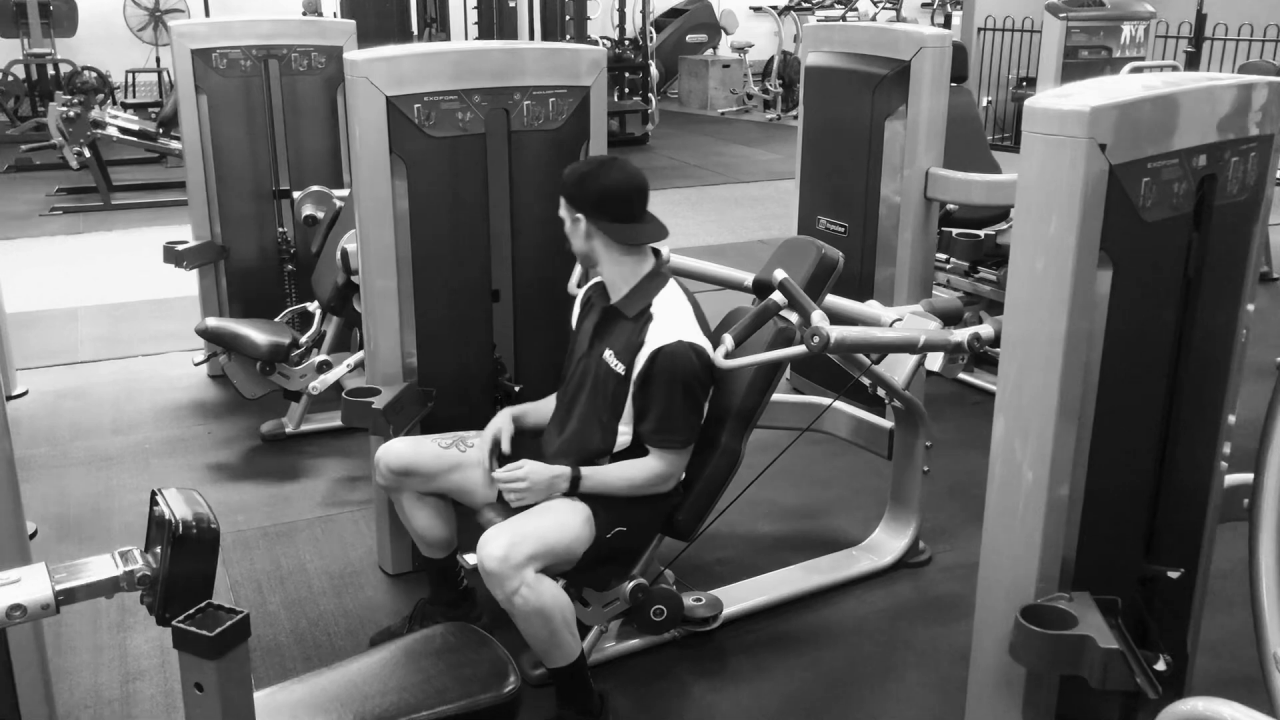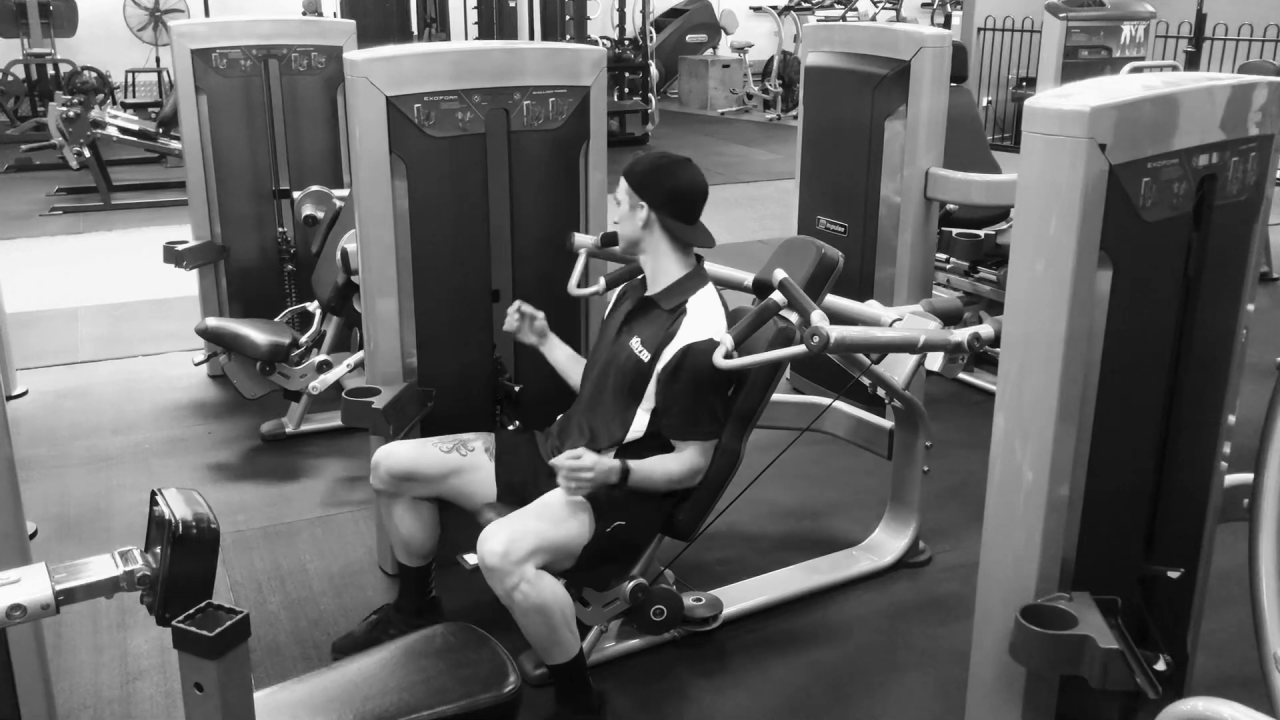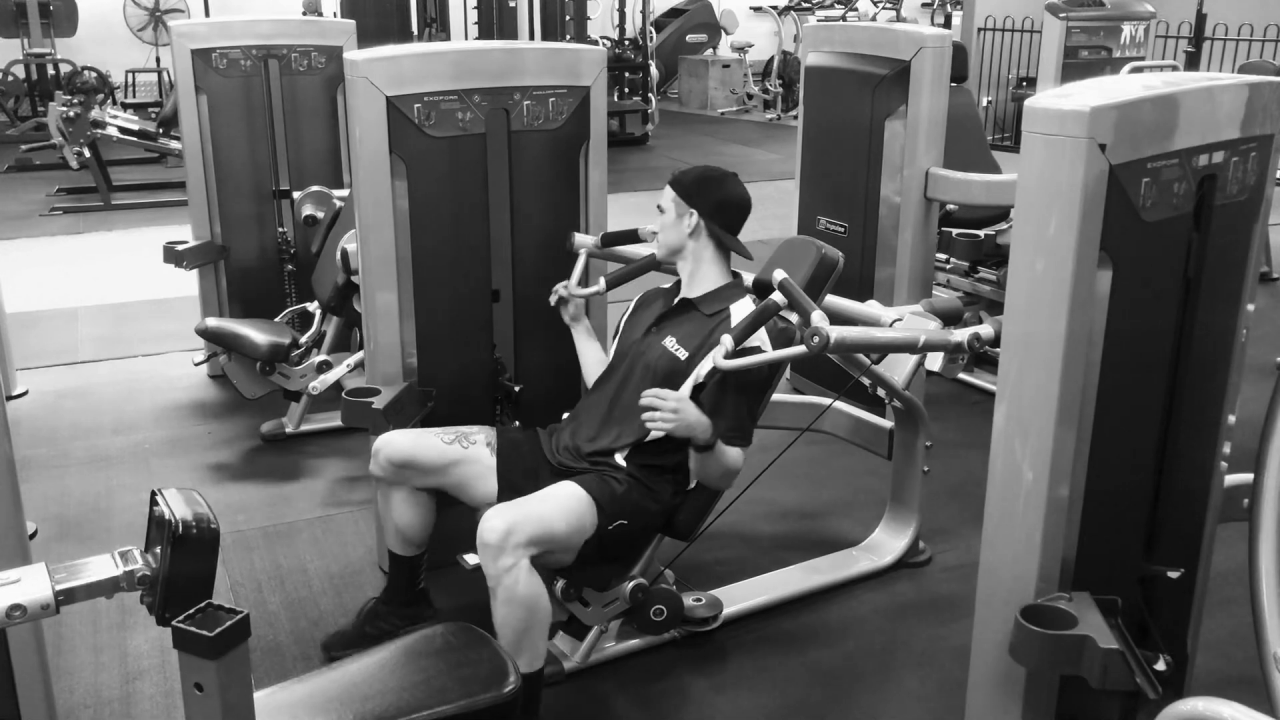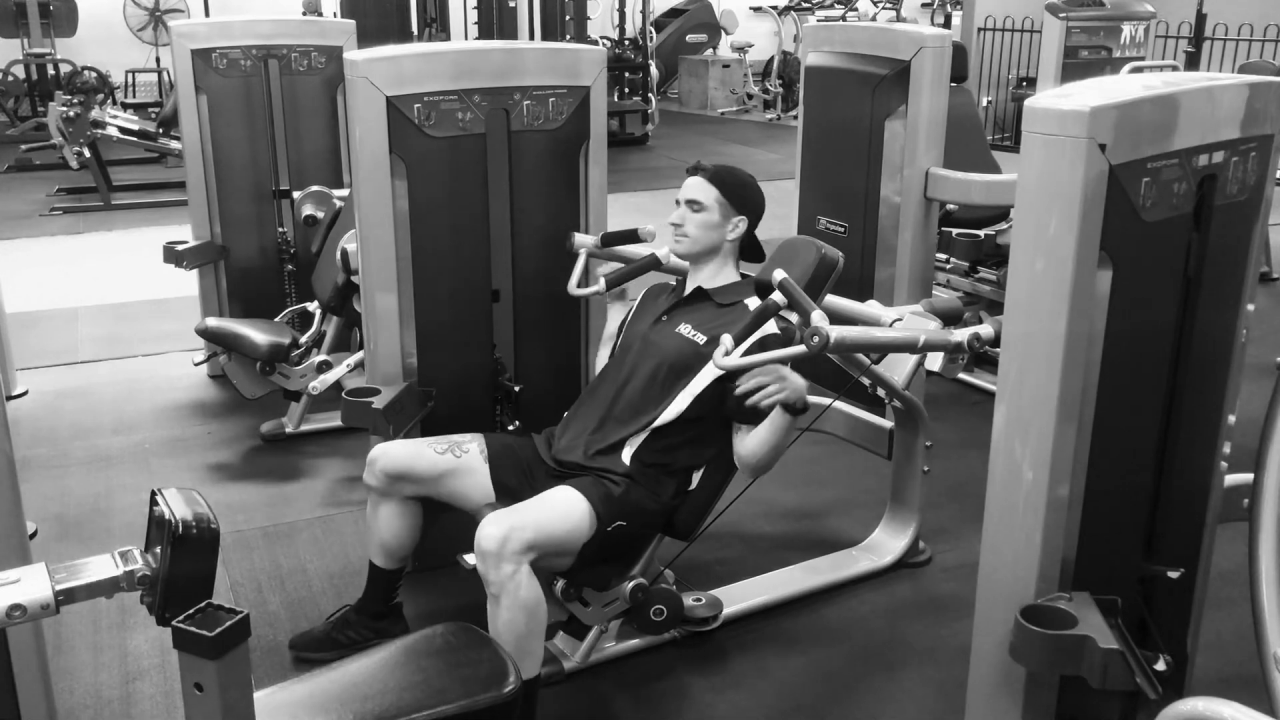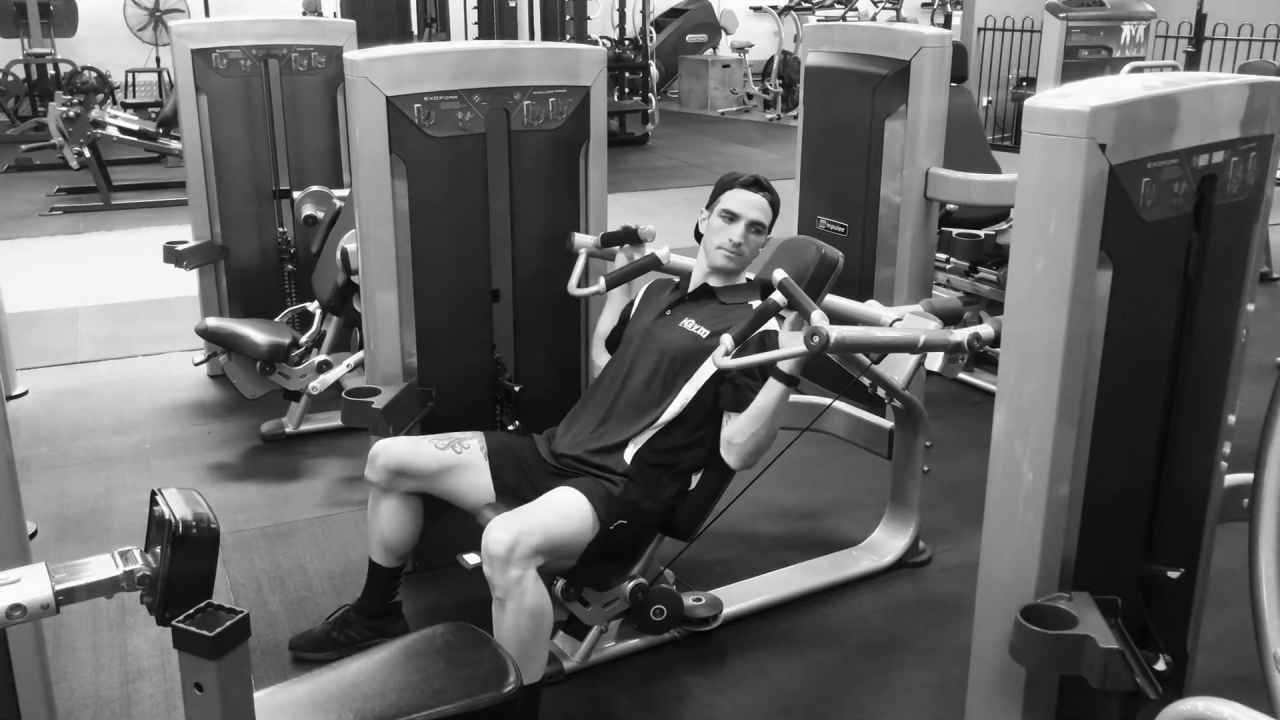
dt=0.4s
person 1, frame 1
left shoulder: (671, 342)
right shoulder: (598, 294)
left elbow: (664, 471)
left wrist: (563, 479)
right wrist: (516, 415)
left hip: (621, 493)
right hip: (560, 458)
left knee: (502, 555)
right knee: (395, 461)
right ankle: (451, 601)
person 1, frame 2
left shoulder: (699, 335)
right shoulder: (636, 292)
left elbow: (691, 464)
left wrist: (613, 474)
right wrist: (543, 340)
left hip: (627, 489)
right hip: (559, 450)
left knee: (503, 551)
right knee: (391, 465)
right ankle: (415, 609)
person 1, frame 3
left shoulder: (740, 334)
right shoulder: (658, 298)
left elbow: (716, 476)
left wrist: (702, 431)
right wrist: (578, 323)
left hip: (631, 487)
right hip: (565, 447)
left knee: (500, 533)
right knee: (394, 453)
right ankle: (403, 604)
person 1, frame 4
left shoulder: (753, 327)
right shoulder: (659, 295)
left elbow: (750, 459)
left wrist: (790, 403)
left hip: (627, 487)
right hip: (556, 452)
left knee: (500, 540)
right knee: (387, 464)
right ankle: (376, 616)
person 1, frame 5
left shoulder: (753, 325)
right shoulder: (661, 290)
left elbow: (738, 451)
left wrist: (786, 372)
right wrist: (624, 275)
left hip: (627, 486)
right hip: (558, 452)
left knee: (506, 544)
right knee: (389, 459)
right ankle: (375, 614)
